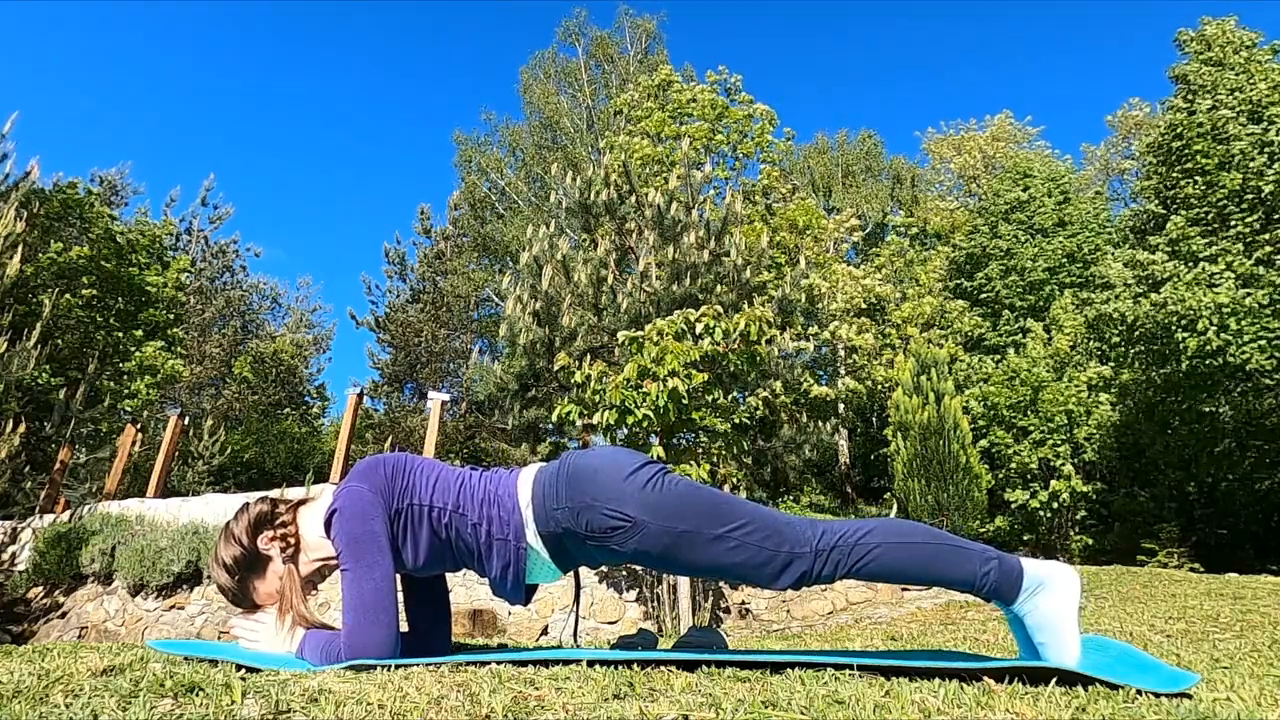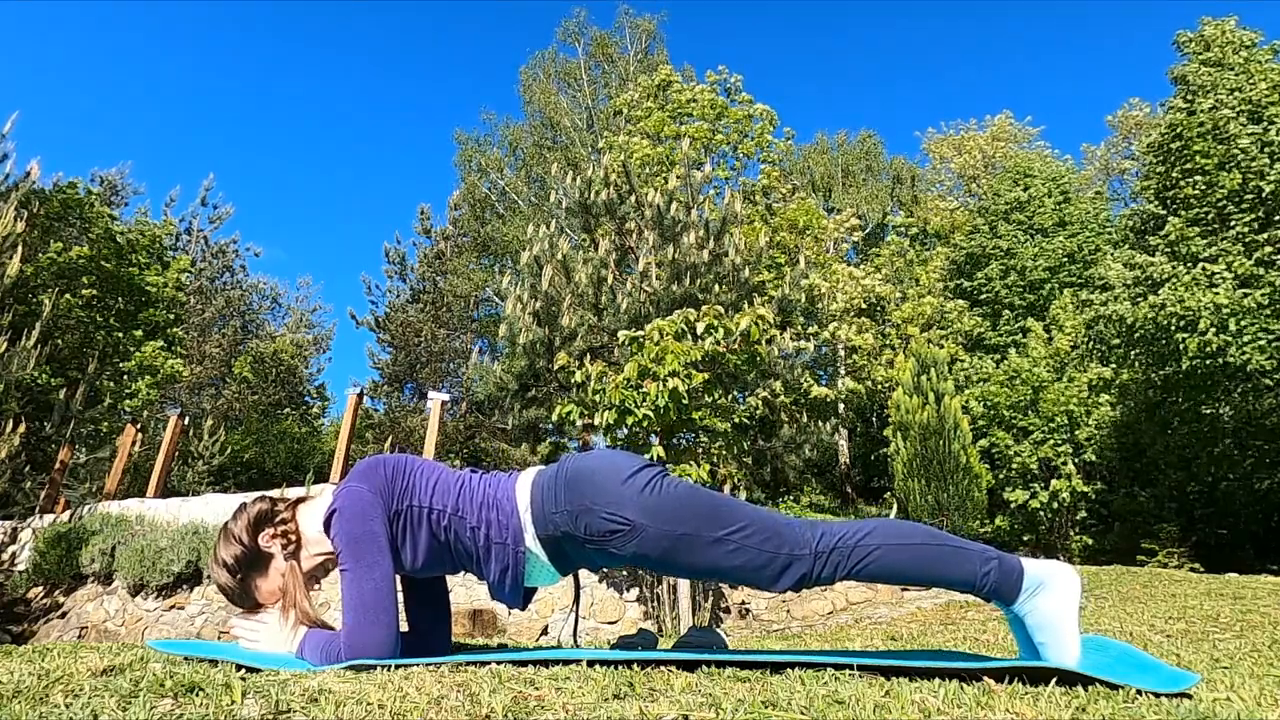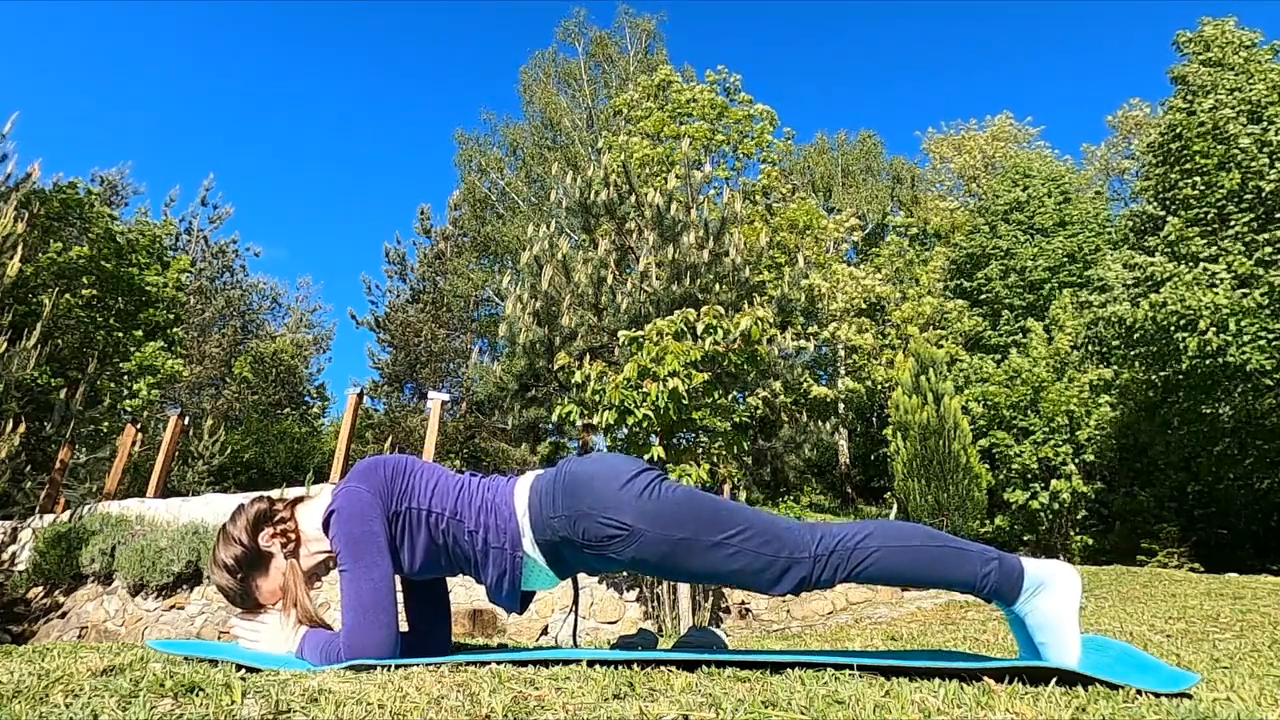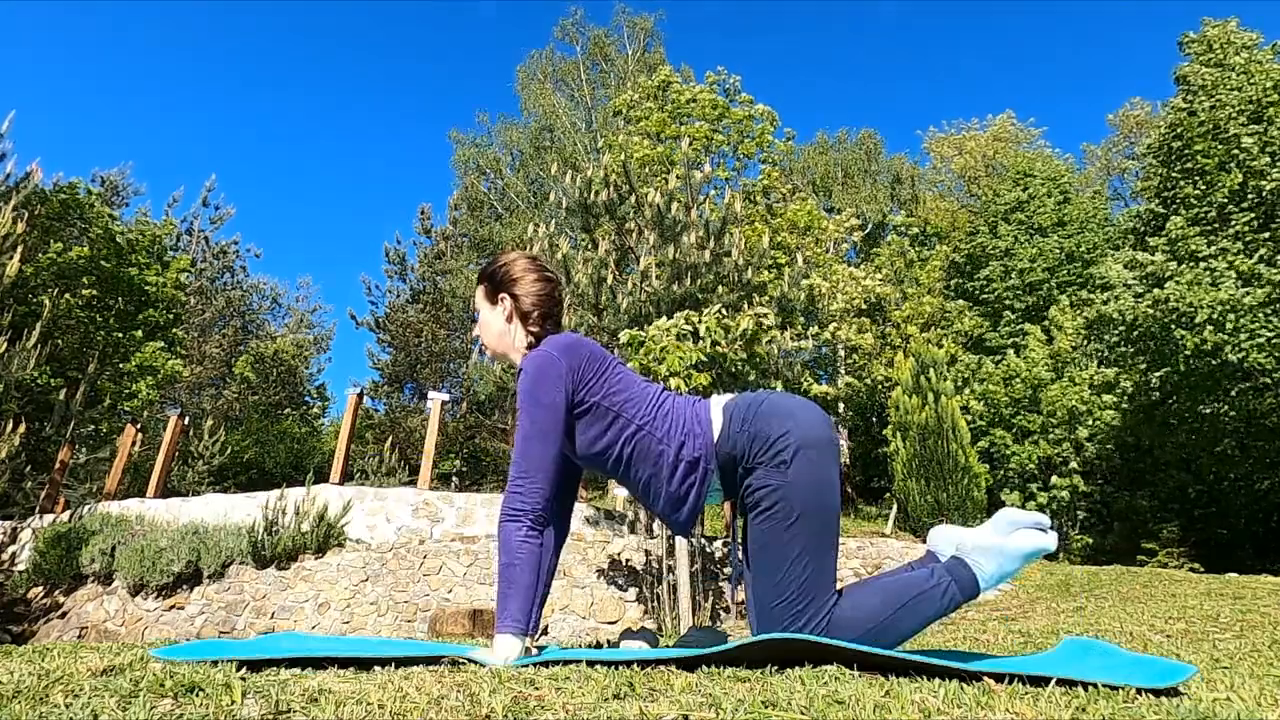
dt=0.4s
person 1, frame 1
left shoulder: (358, 501)
right shoulder: (388, 524)
left elbow: (373, 645)
right elbow: (427, 643)
left wrist: (294, 639)
right wrist: (305, 625)
left hip: (596, 504)
right hip: (590, 506)
left knee: (811, 552)
right knee: (809, 551)
left ankle: (1020, 580)
right ankle: (1014, 580)
person 1, frame 2
left shoulder: (360, 497)
right shoulder: (386, 518)
left elbow: (373, 646)
right elbow: (427, 643)
left wrist: (293, 639)
right wrist: (301, 621)
left hip: (593, 508)
right hip: (588, 511)
left knee: (812, 554)
right knee: (812, 551)
left ankle: (1021, 580)
right ankle: (1015, 580)
person 1, frame 3
left shoulder: (359, 496)
right shoulder: (403, 509)
left elbow: (381, 625)
right elbow: (422, 626)
left wrist: (298, 642)
right wrist: (314, 631)
left hip: (607, 505)
right hip: (597, 502)
left knee: (815, 556)
left ankle: (1021, 579)
person 1, frame 4
left shoulder: (551, 361)
right shoulder: (556, 374)
left elbow: (526, 510)
right elbow: (551, 516)
left wrist: (508, 641)
right wrist: (519, 630)
left hip: (776, 442)
right hip: (765, 447)
left knee: (802, 638)
right knee: (789, 629)
left ankle: (971, 566)
right ankle: (946, 557)
